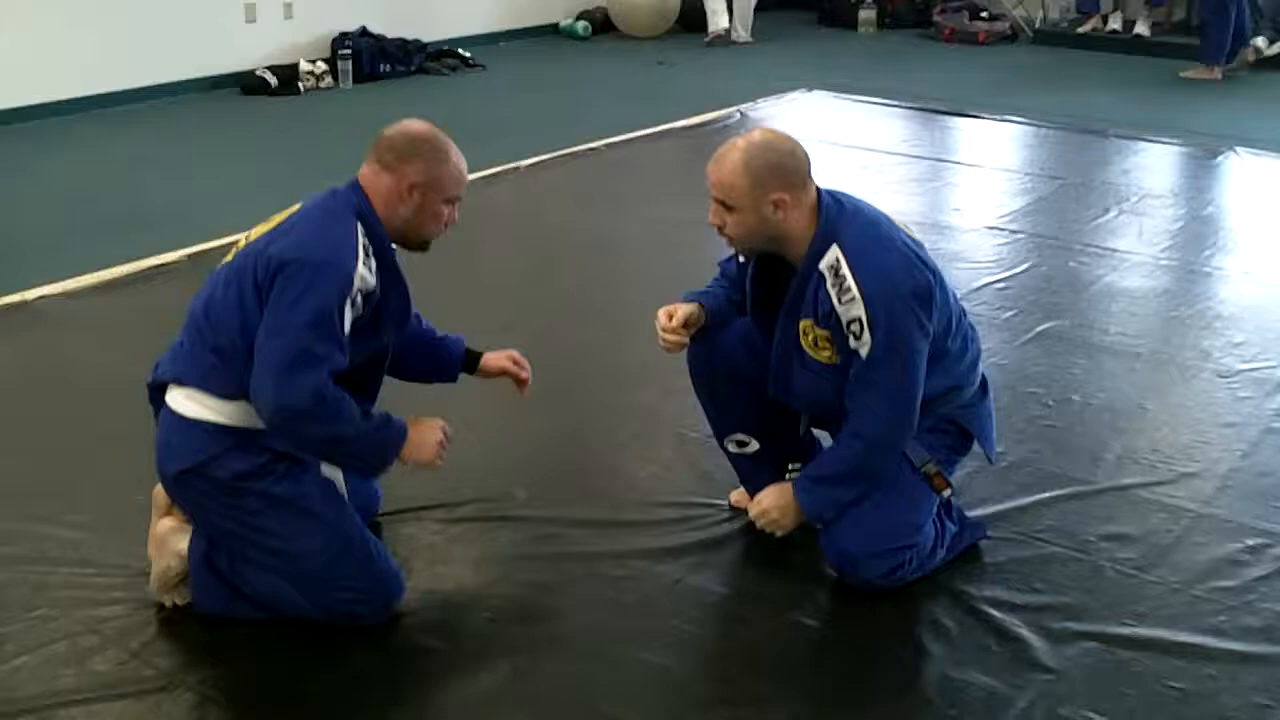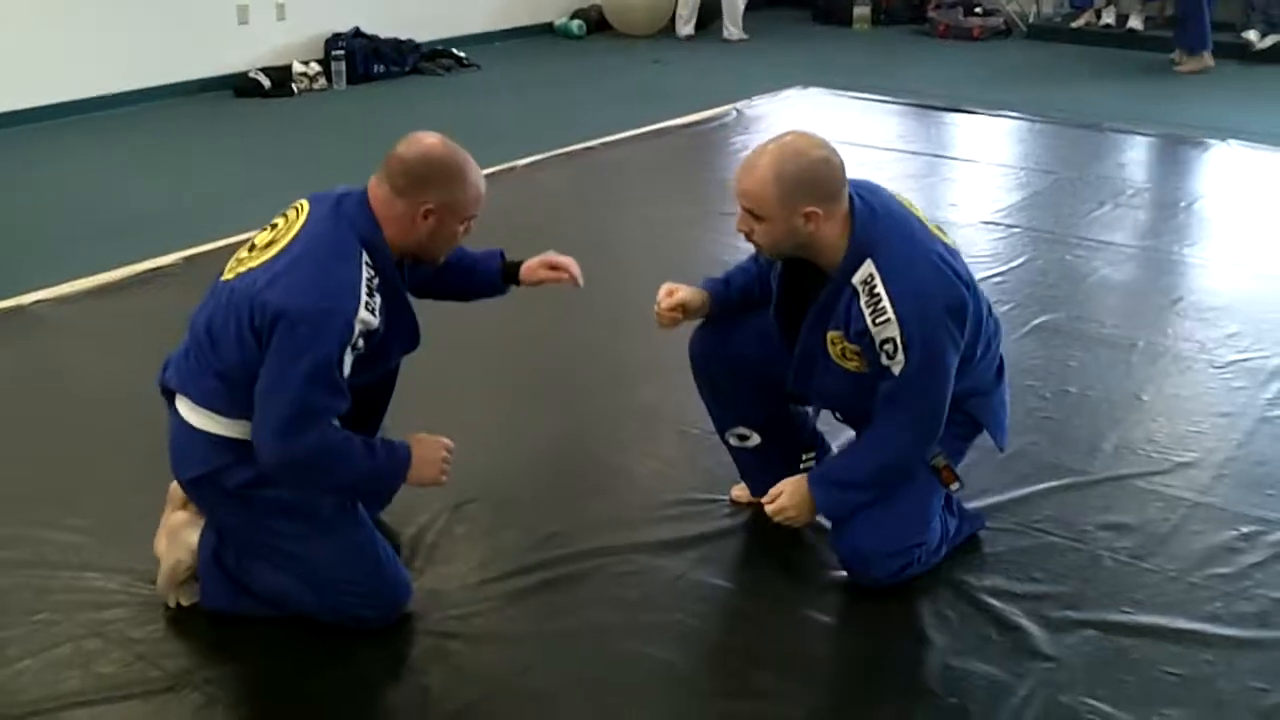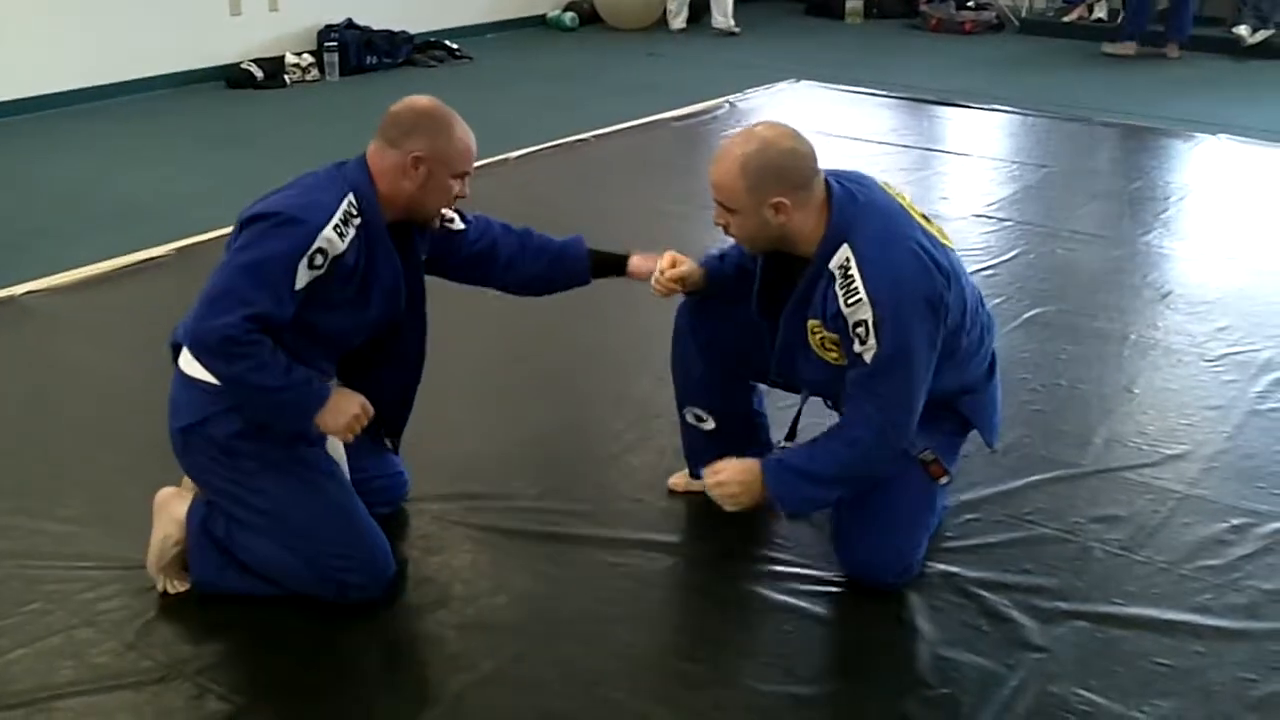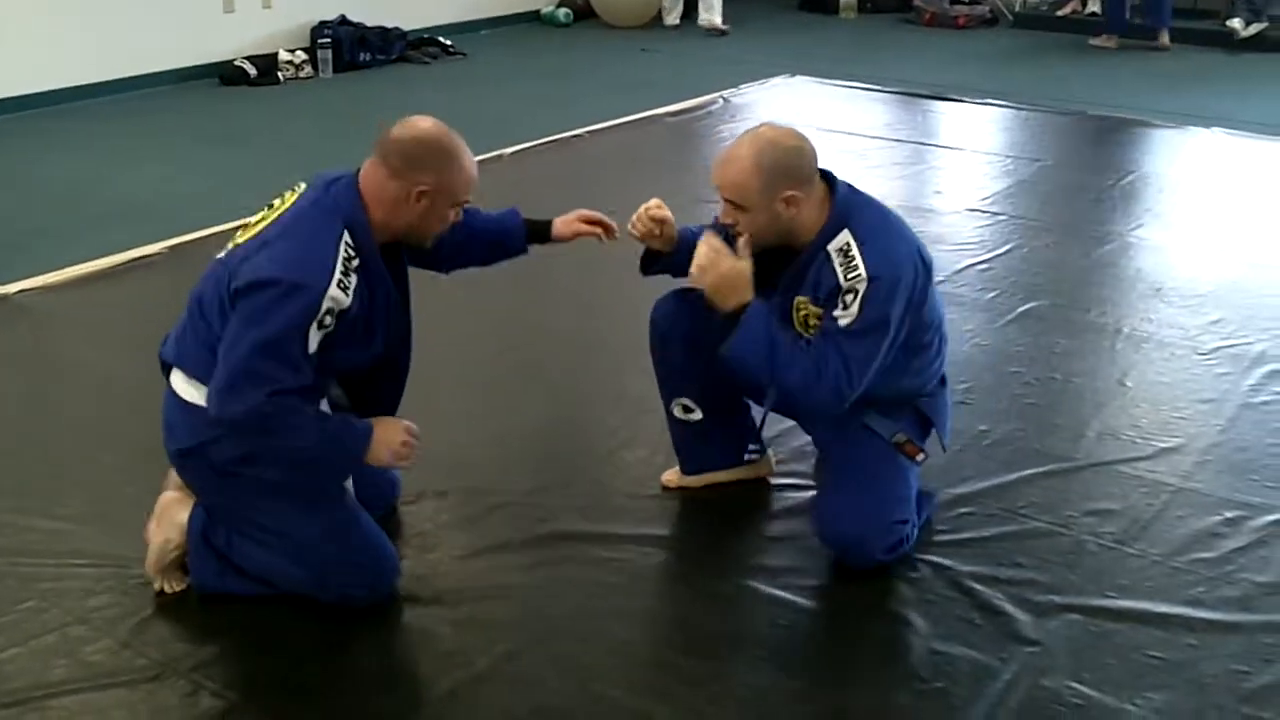
dt=0.4s
person 1, frame 1
left shoulder: (338, 219)
right shoulder: (329, 261)
left elbow: (388, 332)
right elbow: (294, 402)
left wrist: (472, 360)
right wrist: (396, 441)
left hip: (245, 419)
right hip: (221, 447)
left knee: (359, 504)
right knee: (368, 595)
left ankle: (199, 501)
right ankle: (194, 553)
person 1, frame 2
left shoulder: (345, 212)
right shoulder: (328, 300)
left elbow: (421, 266)
right elbow: (293, 445)
left wrist: (513, 272)
right wrist: (401, 460)
left hip: (264, 416)
right hip: (238, 450)
left knee: (368, 490)
right knee: (377, 599)
left ankle: (213, 504)
right ankle: (204, 551)
person 1, frame 3
left shoulder: (407, 214)
right shoulder: (306, 225)
left elbow: (498, 252)
right elbow: (216, 331)
left wrist: (619, 265)
right wrist: (316, 402)
left hip: (292, 399)
right hip: (231, 413)
left knee: (384, 490)
right knee: (361, 575)
left ankle: (232, 489)
right ankle: (193, 527)
person 1, frame 4
left shoulder: (349, 195)
right shoulder: (307, 277)
left elbow: (444, 238)
right elbow: (246, 410)
left wrist: (543, 229)
right wrist: (362, 441)
left hip: (271, 395)
right hip: (226, 428)
left knee: (376, 494)
right knee: (365, 577)
left ankle: (211, 487)
right ankle: (194, 527)
person 2, frame 1
left shoulder: (878, 278)
right shoulder: (771, 231)
left elbow: (882, 423)
right elbow: (738, 282)
left wrist: (805, 496)
right wrist: (697, 311)
left hip: (919, 416)
right hip: (833, 387)
left knee: (859, 556)
right knee: (714, 348)
left ankle: (943, 523)
right ankle: (785, 471)
person 2, frame 2
left shoulder: (911, 293)
right shoulder: (832, 202)
left elbow: (908, 427)
right elbow: (772, 270)
left wrist: (820, 491)
right wrist: (707, 296)
left hip: (935, 403)
left knee: (871, 556)
right knee: (716, 343)
left ankle: (941, 515)
right ankle: (792, 464)
person 2, frame 3
left shoulder: (888, 280)
right shoulder: (817, 197)
left elbow: (877, 431)
right elbow: (766, 260)
left wrist: (769, 478)
right wrist: (704, 275)
left hip: (922, 399)
left knee: (875, 561)
right knee: (702, 319)
left ankle: (916, 490)
right ankle: (715, 466)
person 2, frame 4
left shoulder: (880, 264)
right shoulder: (773, 208)
left elbow: (823, 390)
right elbow: (723, 247)
left wrist: (740, 306)
right wrist: (672, 242)
left hip: (874, 403)
left knee: (858, 539)
right knee: (675, 318)
left ankle: (888, 492)
right ankle: (729, 457)
